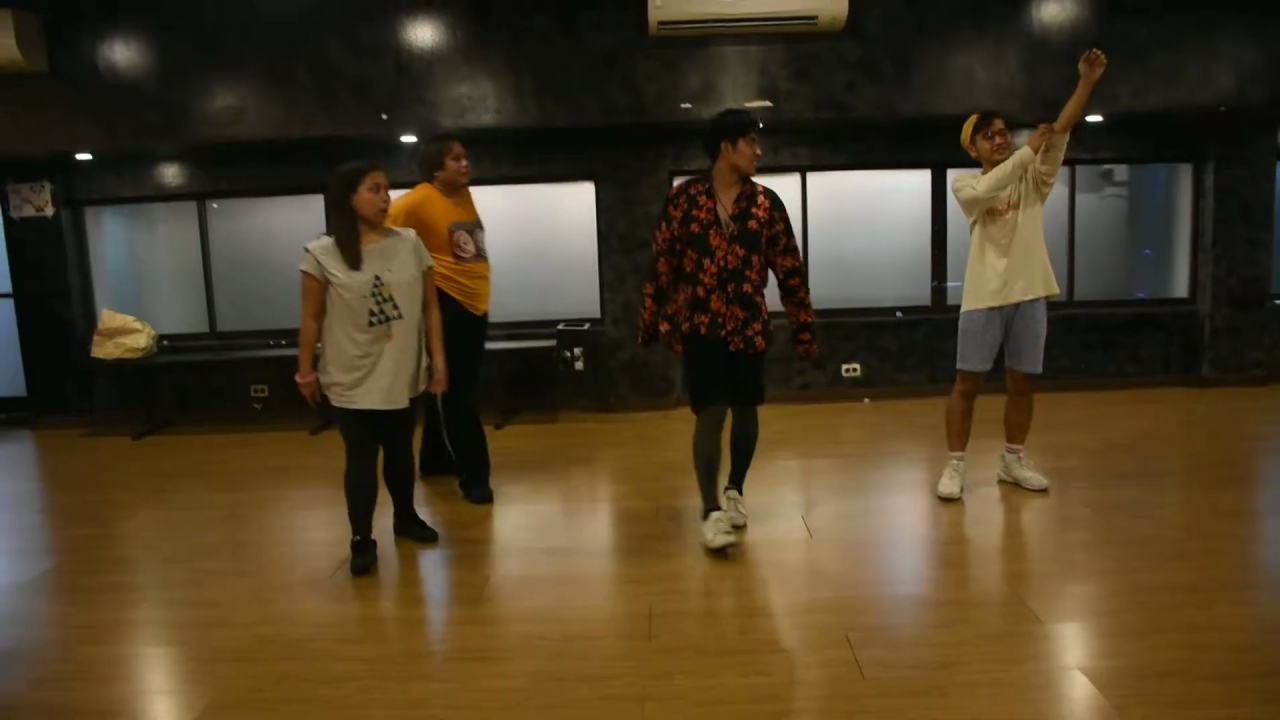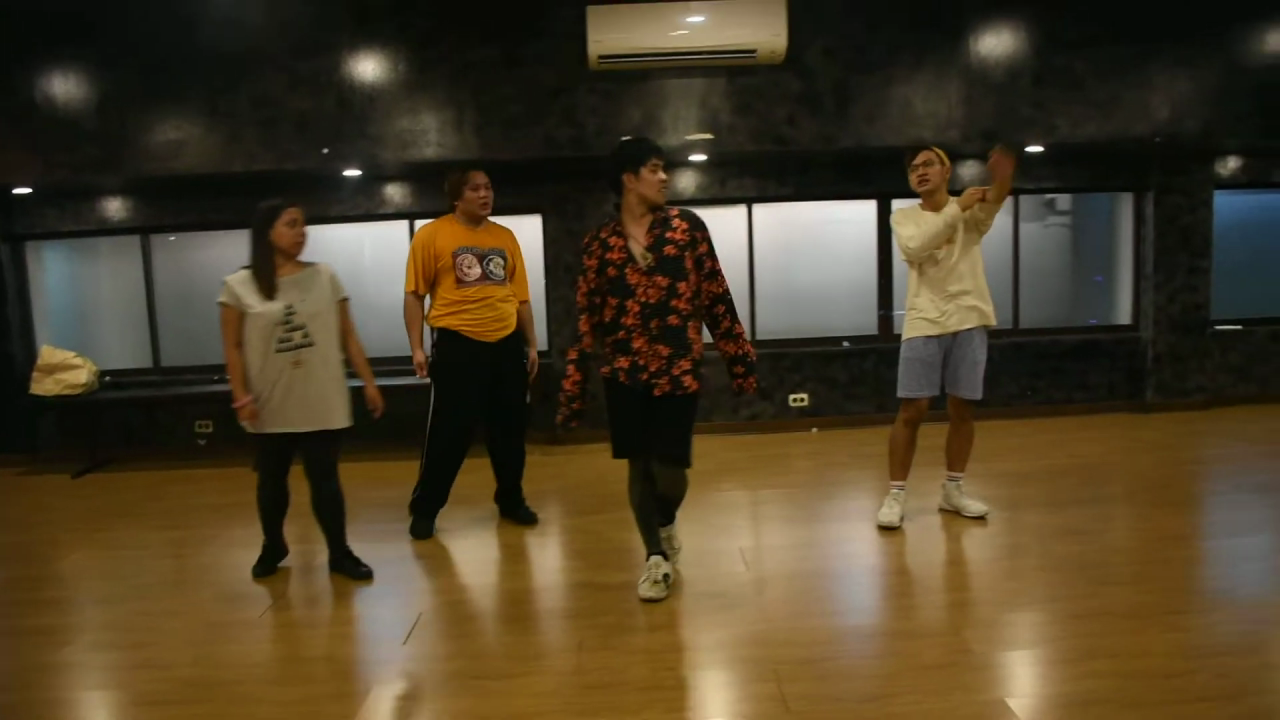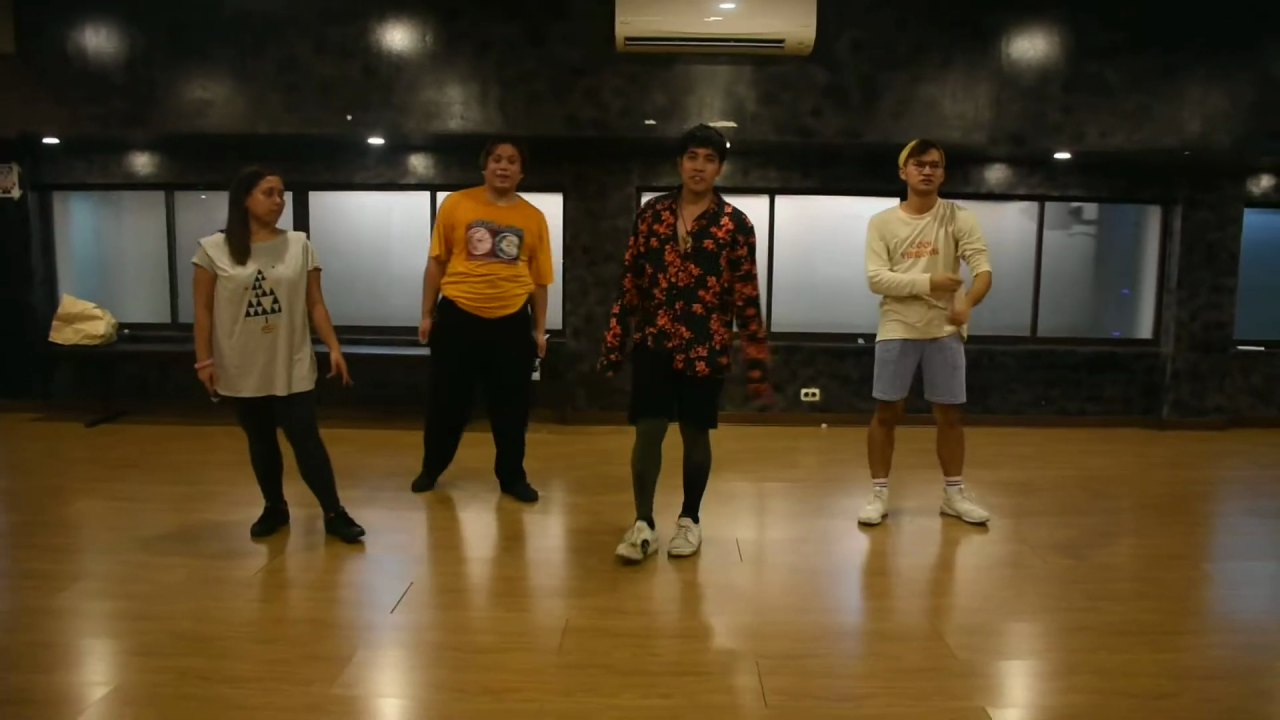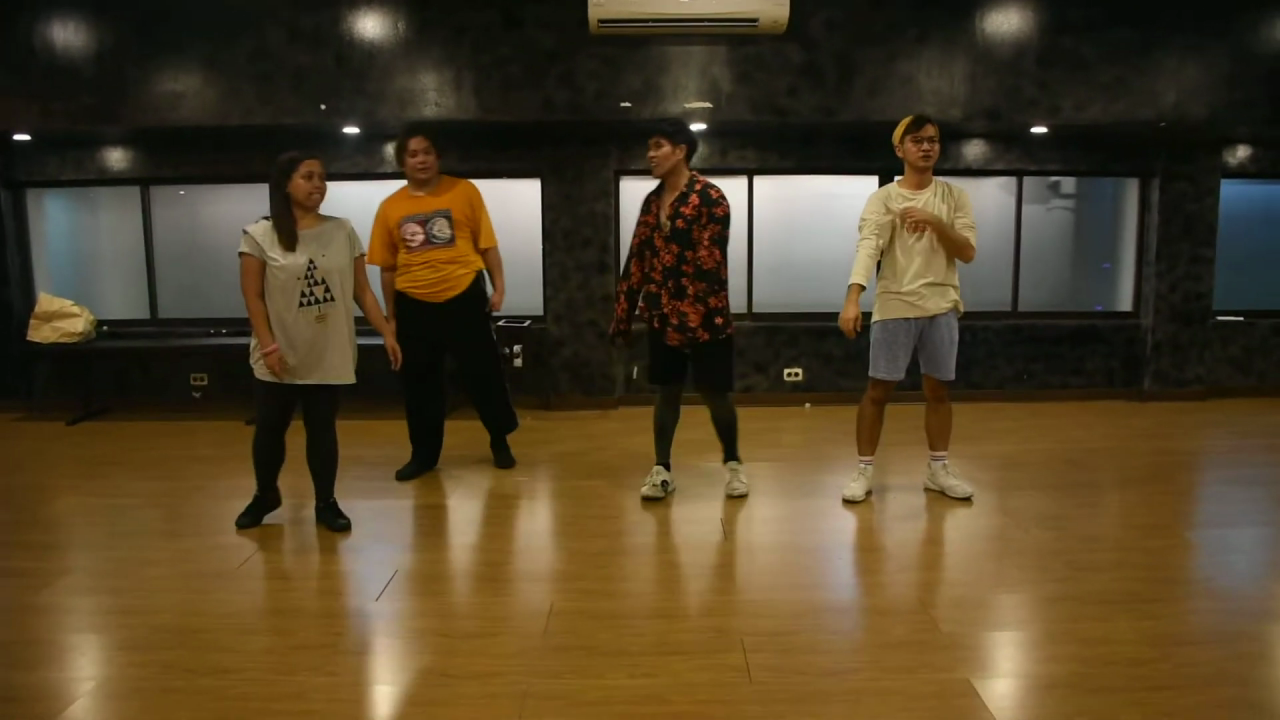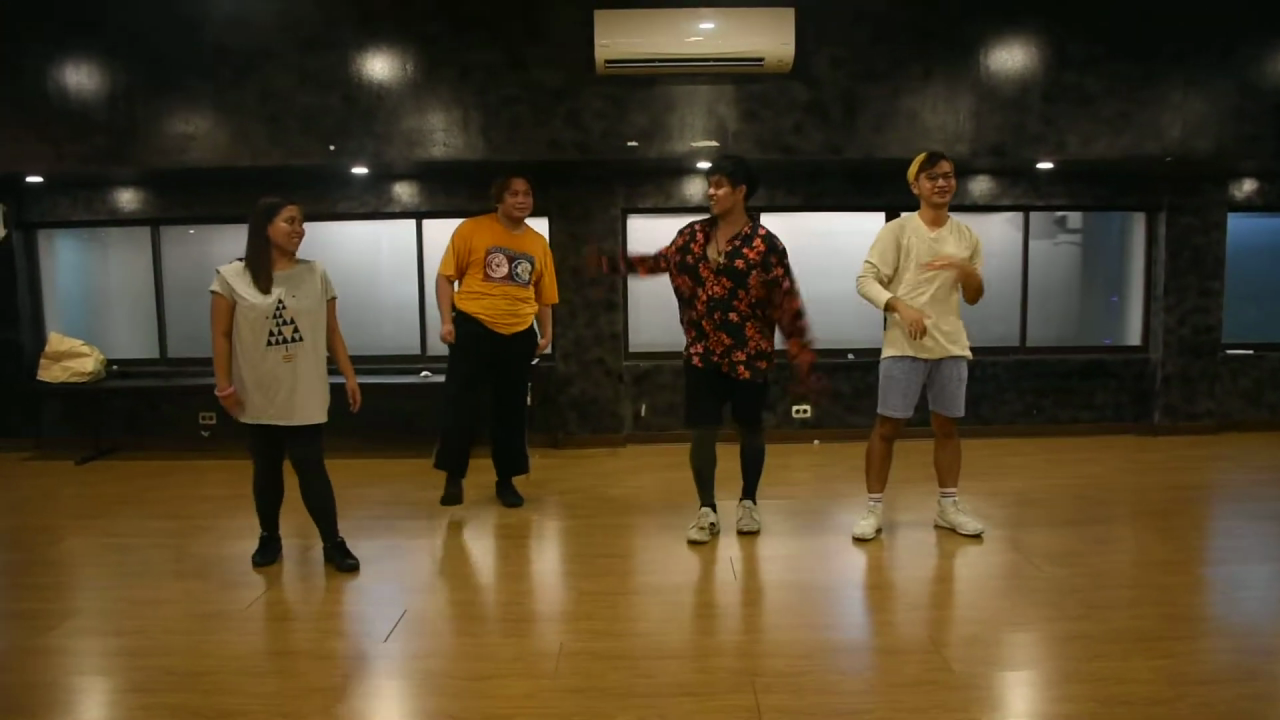
dt=1s
person 1, frame 1
left shoulder: (767, 204)
right shoulder: (684, 198)
left elbow: (789, 268)
right elbow: (665, 262)
left wrist: (803, 328)
right wrist: (653, 317)
left hip: (749, 326)
right hip: (701, 327)
left knee: (744, 410)
right knee: (710, 415)
left ankle: (734, 490)
right ankle: (712, 512)
person 1, frame 2
left shoulder: (687, 227)
right shoulder: (599, 243)
left elbow: (715, 296)
right elbow: (587, 316)
left wrist: (739, 356)
right wrist: (573, 386)
left hip: (678, 370)
right hip: (625, 373)
left knee: (669, 467)
right knee: (639, 465)
left ankle: (666, 521)
right ankle: (655, 558)
person 1, frame 3
left shoulder: (735, 224)
right shoulder: (653, 213)
left elbow: (747, 297)
right elbow: (631, 277)
left wrist: (757, 361)
right wrist: (616, 337)
left hip: (704, 347)
right hip: (653, 341)
left knee: (695, 433)
right knee: (648, 430)
left ankle: (689, 519)
right ankle: (642, 526)
person 1, frame 4
left shoulder: (709, 198)
right shoulder: (652, 202)
left elbow: (709, 265)
right elbow: (637, 261)
left wrist: (688, 317)
right wrist: (623, 314)
left hip: (705, 316)
right hip: (662, 315)
left knee: (715, 394)
right knee: (667, 392)
left ankle: (733, 463)
right ankle: (661, 469)
person 1, frame 5
left shoulder: (767, 244)
right shoulder: (693, 235)
left elbow: (787, 305)
right elbow: (662, 262)
left wrist: (803, 357)
right wrist: (616, 265)
left hip: (748, 355)
right hip: (702, 353)
left knee: (750, 431)
right knee: (703, 432)
left ankle: (749, 502)
right ankle: (707, 510)
person 2, frame 1
left shoulder: (1034, 179)
right shoulder: (965, 184)
left elbow: (1061, 132)
right elbow: (987, 190)
left wrist: (1087, 81)
right wrist: (1028, 149)
left hip: (1030, 294)
right hip: (984, 297)
left knee: (1021, 383)
right knee: (968, 383)
left ankle: (1013, 461)
right ankle: (955, 466)
person 2, frame 2
left shoulder: (972, 211)
right shoulder: (902, 217)
left elbow: (994, 200)
right elbow: (916, 248)
left wrist: (1000, 181)
right wrist: (956, 207)
left hip: (969, 321)
right hip: (924, 324)
left knee: (962, 409)
right knee: (910, 411)
left ankle: (953, 490)
right ankle: (896, 495)
person 2, frame 3
left shoulder: (959, 218)
right shoulder: (882, 222)
left elbow: (983, 270)
right elbow: (876, 278)
left wrist: (967, 304)
right wrist: (929, 282)
left hip: (945, 330)
right hip: (897, 330)
left knee: (949, 414)
right knee: (886, 412)
left ankle: (954, 494)
right ankle: (879, 494)
person 2, frame 4
left shoulder: (954, 196)
right shoulder: (883, 199)
left elbow: (967, 254)
right elbow: (867, 248)
left wrist: (936, 223)
right wrist: (852, 300)
left hip: (941, 307)
right hip: (894, 307)
left knee: (938, 389)
right knee: (878, 390)
left ankle: (938, 469)
right ankle: (864, 471)
person 2, frame 5
left shoulder: (967, 237)
right shoulder: (897, 231)
left elbow: (971, 296)
right elbow: (866, 279)
left wrist: (975, 281)
right wrist: (900, 308)
left hip: (951, 346)
right hip: (904, 346)
left knee: (946, 425)
right knee: (887, 426)
left ankle: (948, 505)
right ankle: (874, 508)
person 3, frame 1
left shoulder: (409, 243)
right shoulder: (322, 254)
left elbow: (429, 304)
right elbow: (312, 318)
left wrist: (437, 357)
right wrist: (306, 372)
left hip: (402, 372)
right hip: (351, 377)
left knee: (400, 450)
right knee: (360, 457)
left ankle: (406, 516)
right ankle: (362, 540)
person 3, frame 2
left shoulder: (324, 277)
right shoulder: (238, 287)
left elbow: (347, 336)
right elbow: (233, 348)
left wrist: (368, 381)
right wrist: (242, 396)
left hip: (321, 401)
right hip: (270, 405)
left knee: (324, 478)
right knee: (271, 479)
left ankle: (340, 553)
right ankle: (273, 545)
person 3, frame 3
left shoulder: (299, 245)
right shoulder: (213, 249)
left elbow: (315, 304)
right elbow: (203, 309)
left wrist: (334, 348)
right wrist: (203, 360)
left hip: (292, 365)
right hip: (242, 368)
left knee: (305, 437)
right knee: (260, 439)
left ankle: (334, 513)
right ankle: (275, 508)
person 3, frame 4
left shoulder: (343, 231)
right shoulder: (259, 237)
left elbow: (361, 290)
right elbow: (254, 297)
left wrist: (387, 333)
right wrist: (267, 346)
left hip: (330, 354)
right hip: (283, 355)
left knee: (322, 428)
right knee: (269, 428)
left ankle: (326, 503)
right ankle: (265, 495)
person 3, frame 5
left shoulder: (316, 275)
right shoulder: (232, 277)
left elbow: (331, 332)
right elbow: (221, 336)
left wrist: (349, 376)
right wrist: (224, 385)
left hip: (305, 394)
right hip: (258, 395)
left knee: (311, 466)
right knee: (266, 467)
left ankle: (333, 542)
right ankle: (269, 538)
person 4, frame 1
left shoulder: (464, 195)
right shoulder: (417, 203)
left hip: (476, 307)
right hip: (445, 307)
left knee: (459, 392)
right knee: (456, 395)
left ankle: (435, 459)
right ankle: (473, 476)
person 4, frame 2
left shoulder: (505, 237)
right shoulder: (431, 235)
left elbow: (520, 296)
right elbow: (414, 295)
left wrist: (531, 344)
right wrist: (418, 347)
left hip: (507, 343)
right hip: (457, 344)
left knee: (510, 427)
right knee: (450, 431)
left ankle: (511, 499)
right ankle: (424, 510)
person 4, frame 3
left shoulder: (532, 217)
right shoulder: (456, 205)
left elbow: (540, 278)
right elbow: (436, 263)
left wrist: (539, 328)
right wrist: (427, 314)
left hip: (510, 321)
right hip: (457, 315)
left knee: (511, 403)
right knee: (446, 398)
left ankle: (512, 475)
right ankle: (432, 467)
person 4, frame 4
left shoulder: (465, 192)
right shoulder: (390, 208)
left elbow: (487, 244)
right elbow: (387, 267)
left wrist: (498, 287)
right wrist: (392, 316)
left hip: (466, 298)
right hip: (416, 306)
left knee: (484, 372)
right knee: (420, 384)
left ankle: (500, 441)
right ankle: (423, 455)
person 4, frame 5
left shoulder: (539, 243)
right shoulder: (471, 230)
left elbow: (543, 296)
right elbow: (446, 277)
left wrist: (545, 334)
right wrist: (446, 320)
left hip: (518, 335)
right hip: (472, 328)
left knee: (511, 409)
right knee: (460, 400)
left ankle: (506, 480)
right ankle: (453, 478)
